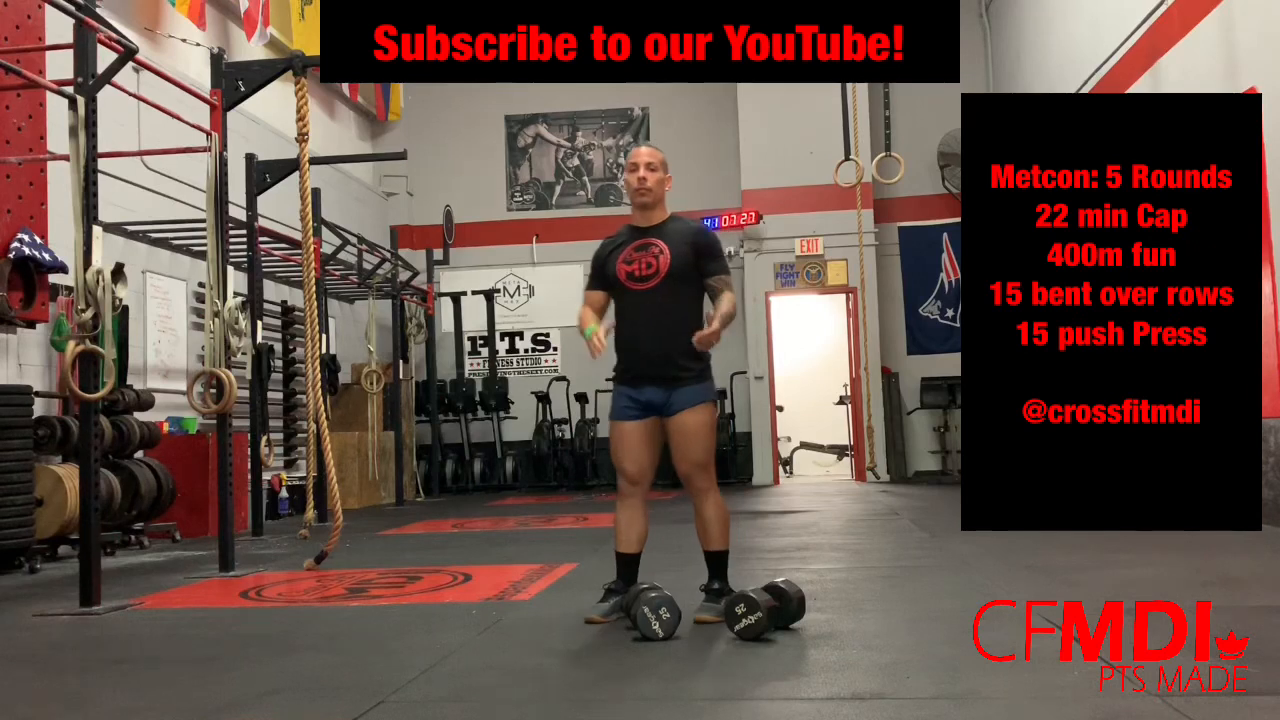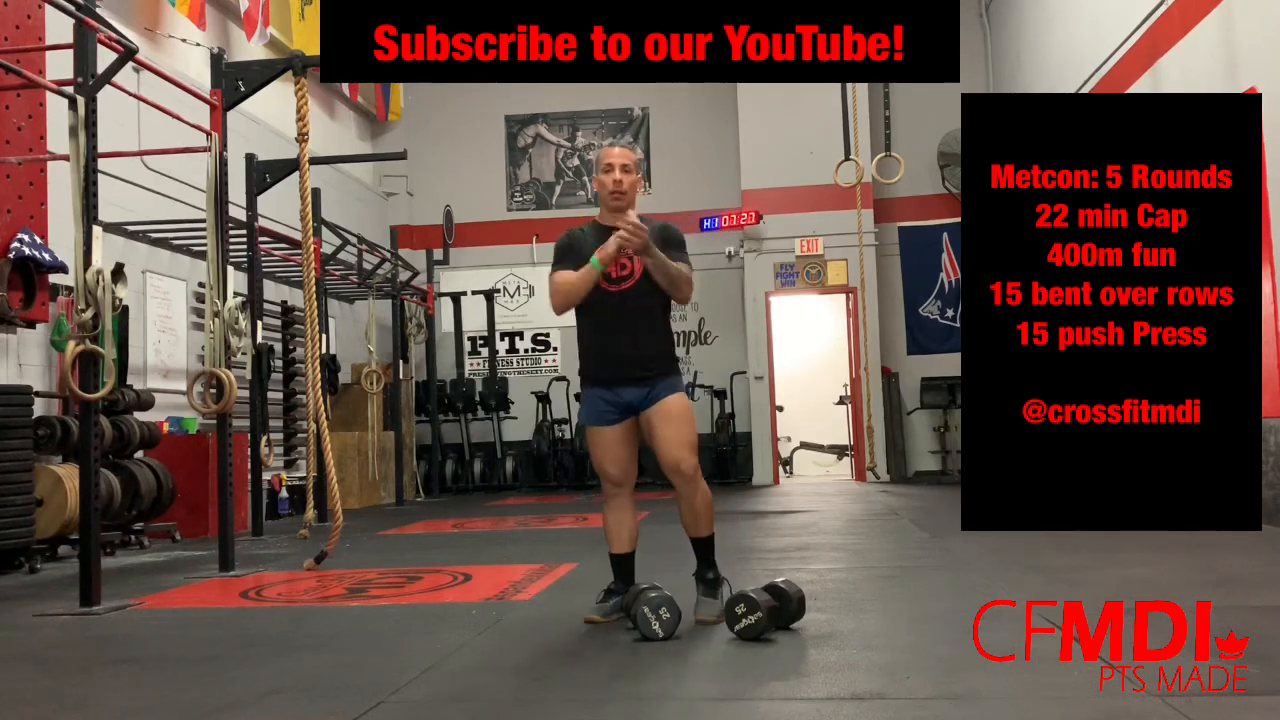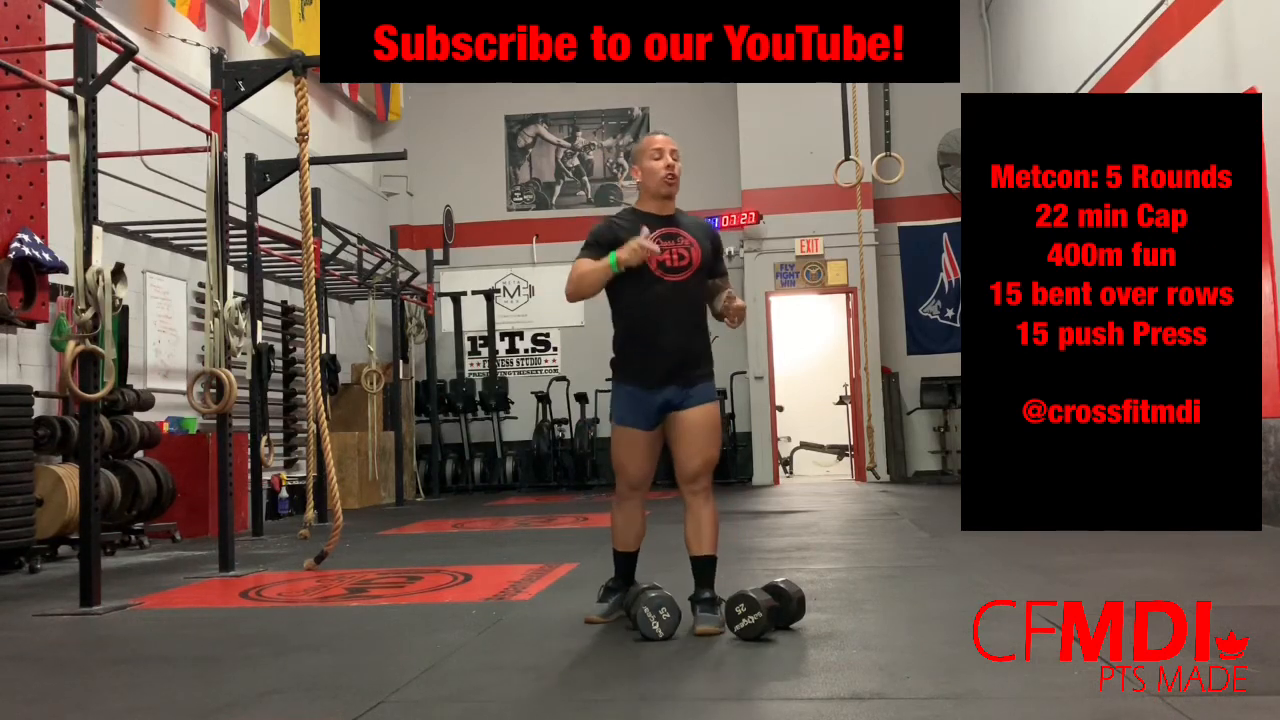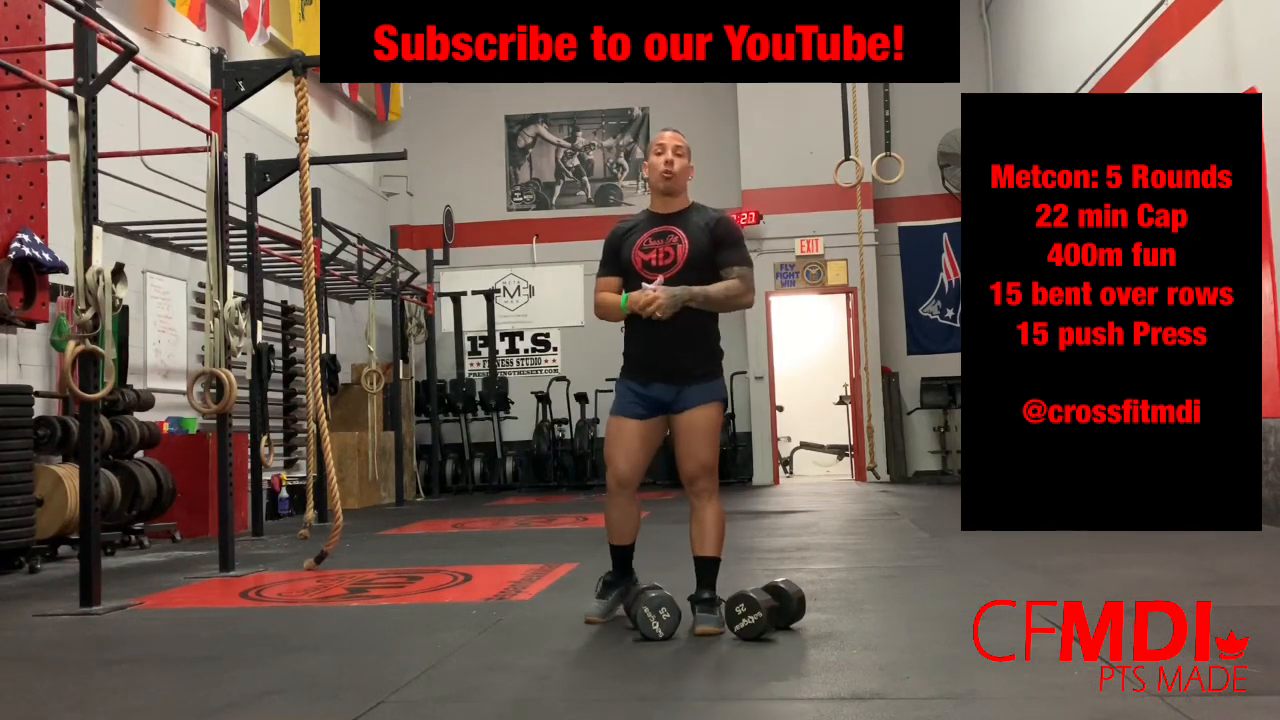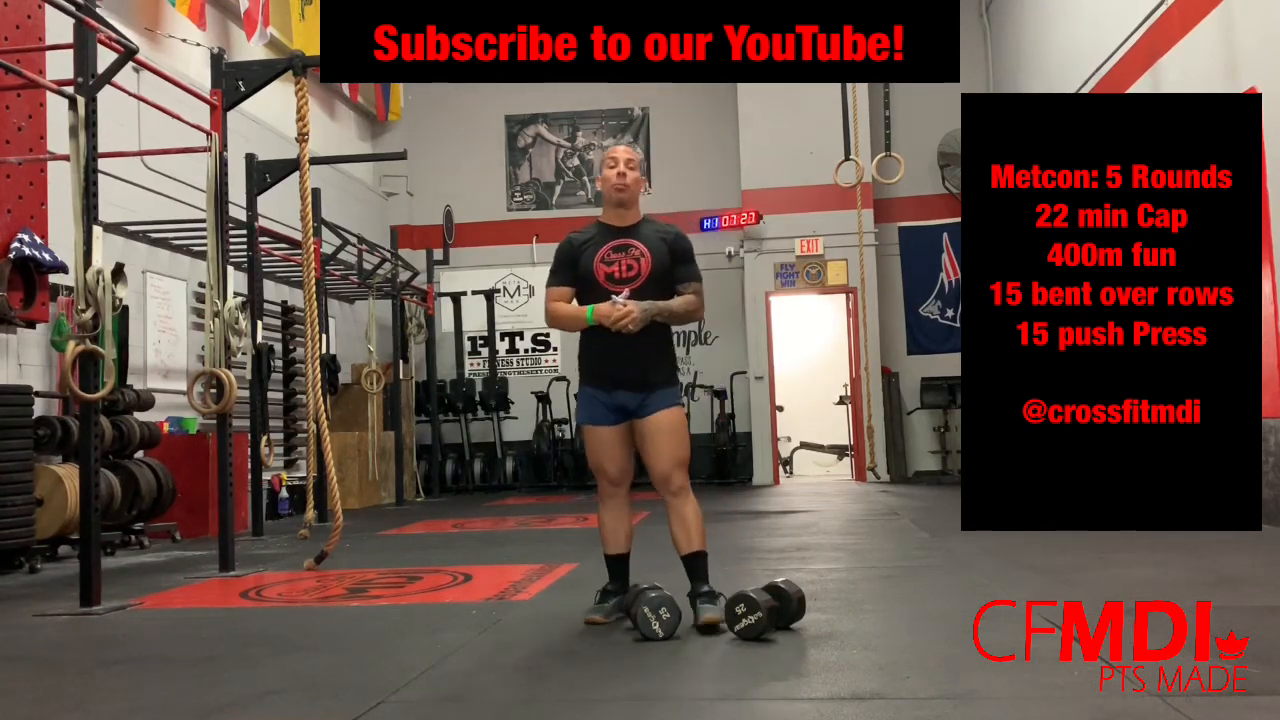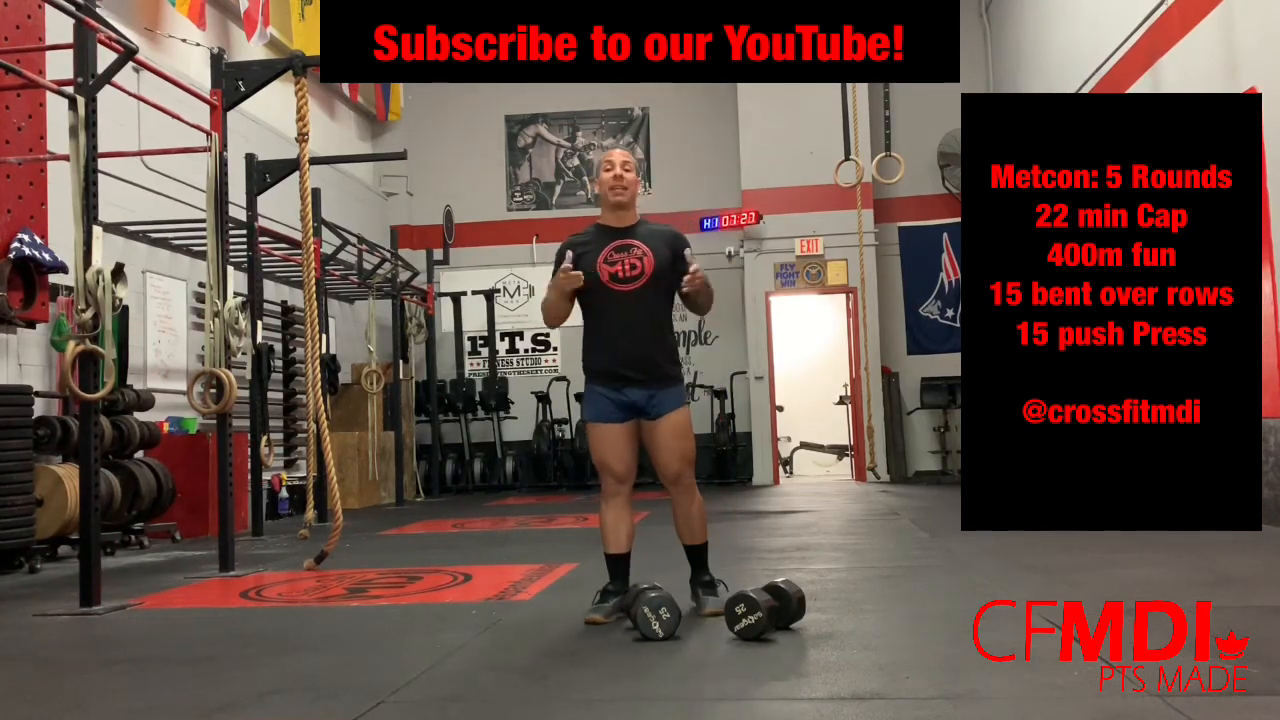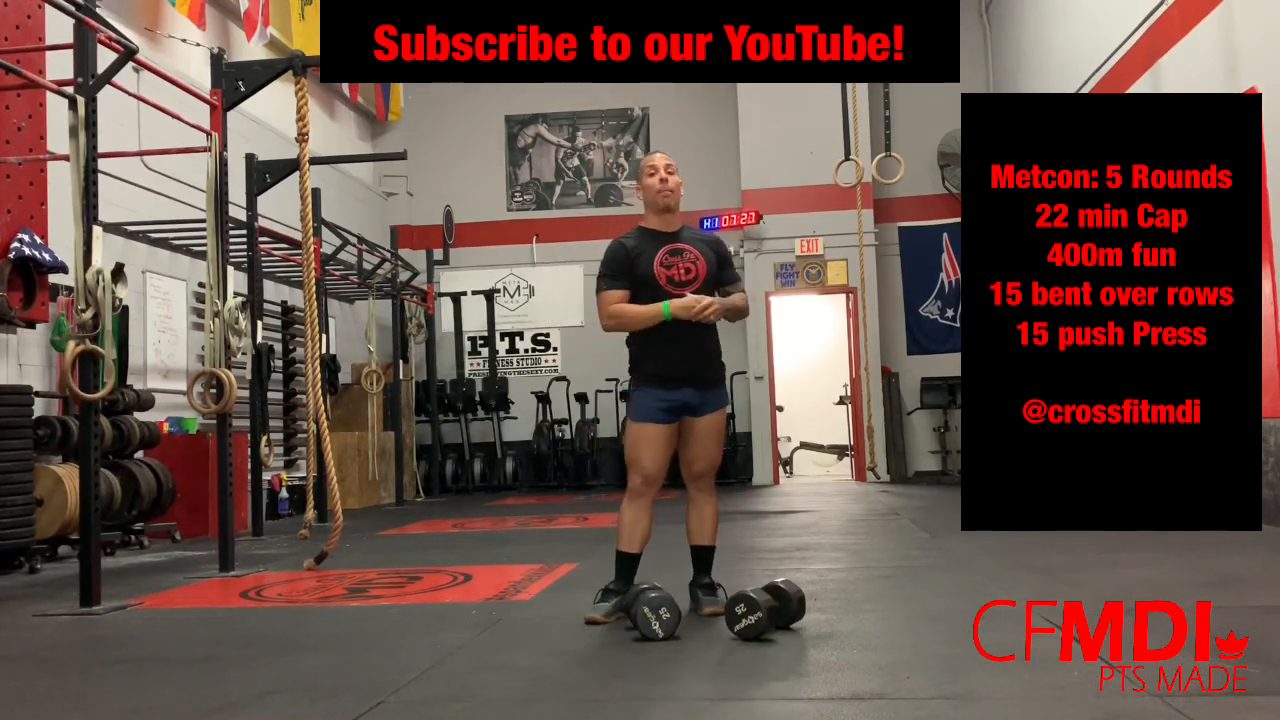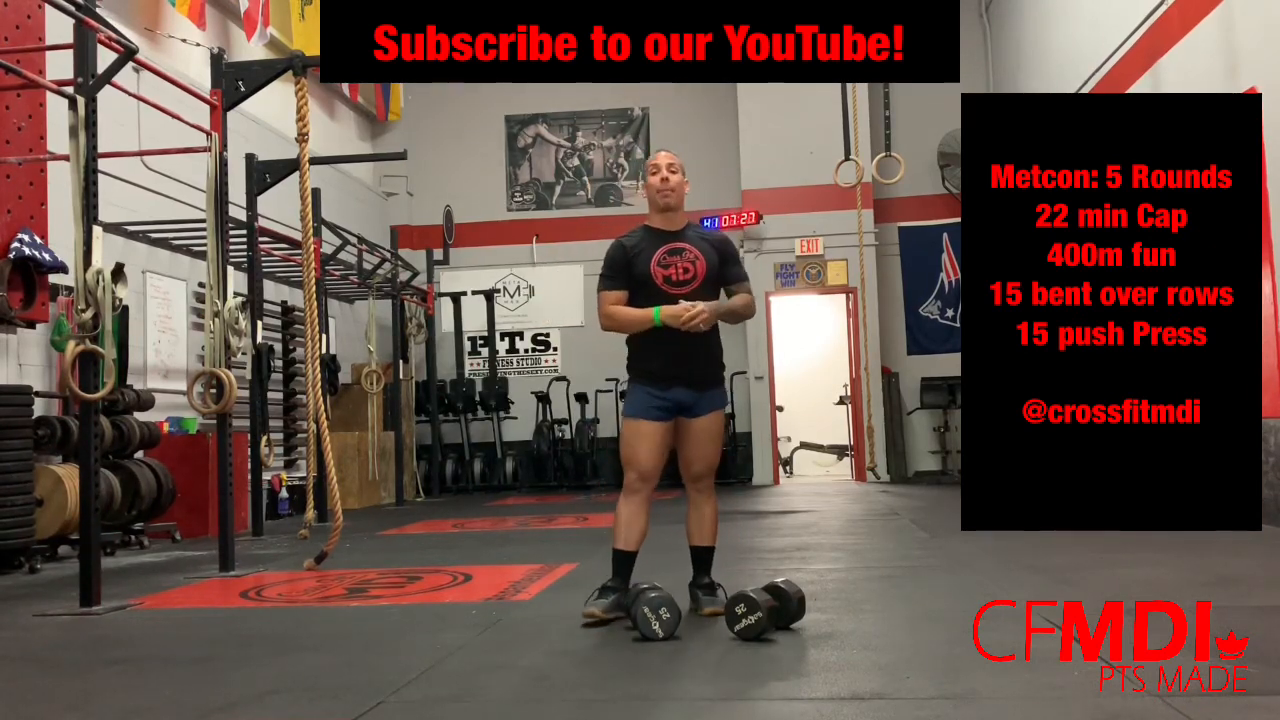
dt=0.5s
person 1, frame 1
left shoulder: (695, 236)
right shoulder: (610, 249)
left elbow: (725, 294)
right elbow: (592, 307)
left wrist: (717, 324)
right wrist: (593, 332)
left hip: (687, 382)
right hip: (631, 385)
left knee: (700, 481)
right knee: (629, 484)
left ankle: (718, 586)
right ankle: (623, 586)
person 1, frame 2
left shoulder: (663, 235)
right shoulder: (577, 243)
left elbow: (682, 292)
right elbow: (560, 301)
left wrist: (644, 247)
right wrist: (602, 256)
left hip: (660, 379)
right hip: (603, 388)
left knee: (685, 472)
right knee: (616, 486)
left ankle: (708, 577)
right ankle: (623, 587)
person 1, frame 3
left shoulder: (703, 231)
right shoulder: (613, 230)
left elbow: (717, 290)
right elbow: (574, 289)
left wrist: (730, 306)
right wrist: (619, 257)
left hip: (695, 380)
right hip: (636, 382)
left knee: (697, 484)
right knee: (630, 487)
left ankle: (705, 595)
right ankle: (622, 584)
person 1, frame 4
left shoulder: (716, 225)
right shoulder: (623, 234)
left elbow: (744, 291)
right elbow: (602, 303)
left wrist: (683, 294)
right wrist: (632, 300)
left hip: (697, 379)
right hip: (637, 380)
left knee: (701, 484)
right knee: (619, 482)
left ankle: (706, 595)
right ankle: (619, 576)
person 1, frame 5
left shoulder: (670, 239)
right shoulder: (575, 245)
left elbow: (695, 304)
right elbow: (554, 311)
left wrist: (649, 309)
right wrist: (596, 313)
left hip: (658, 386)
right hip: (600, 389)
left knee: (675, 484)
right knee: (611, 486)
left ankle: (702, 590)
right ankle: (617, 587)
person 1, frame 6
left shoulder: (668, 239)
right shoulder: (577, 247)
left elbow: (702, 304)
right elbow: (552, 317)
left wrist: (699, 282)
right wrist: (560, 285)
left hip: (663, 383)
right hip: (606, 387)
left knee: (681, 481)
right knee: (615, 485)
left ankle: (702, 578)
right ankle: (617, 587)
person 1, frame 7
left shoulder: (710, 244)
right shoulder: (625, 249)
left elbow: (742, 302)
right elbow: (610, 316)
left wrist: (721, 304)
right wrist: (672, 307)
left hip: (707, 384)
right hip: (653, 387)
left knee: (702, 482)
right knee: (641, 485)
left ankle: (703, 582)
right ankle: (620, 587)
person 1, frame 8
left shoulder: (715, 243)
right shoulder: (626, 249)
left elbow: (747, 304)
right elbow: (608, 315)
left wrist: (717, 308)
right wrist: (666, 312)
left hip: (704, 384)
right hip: (649, 385)
left knee: (701, 482)
right knee: (637, 482)
left ankle: (702, 582)
right ankle: (617, 586)
